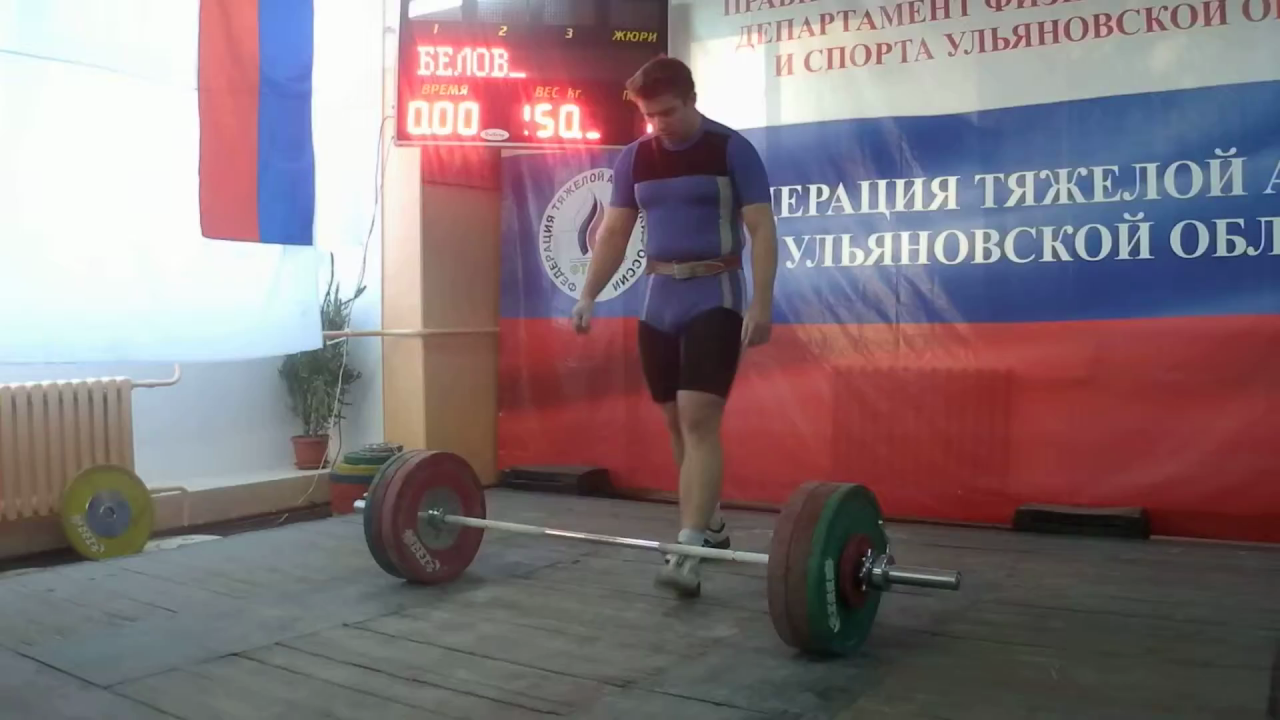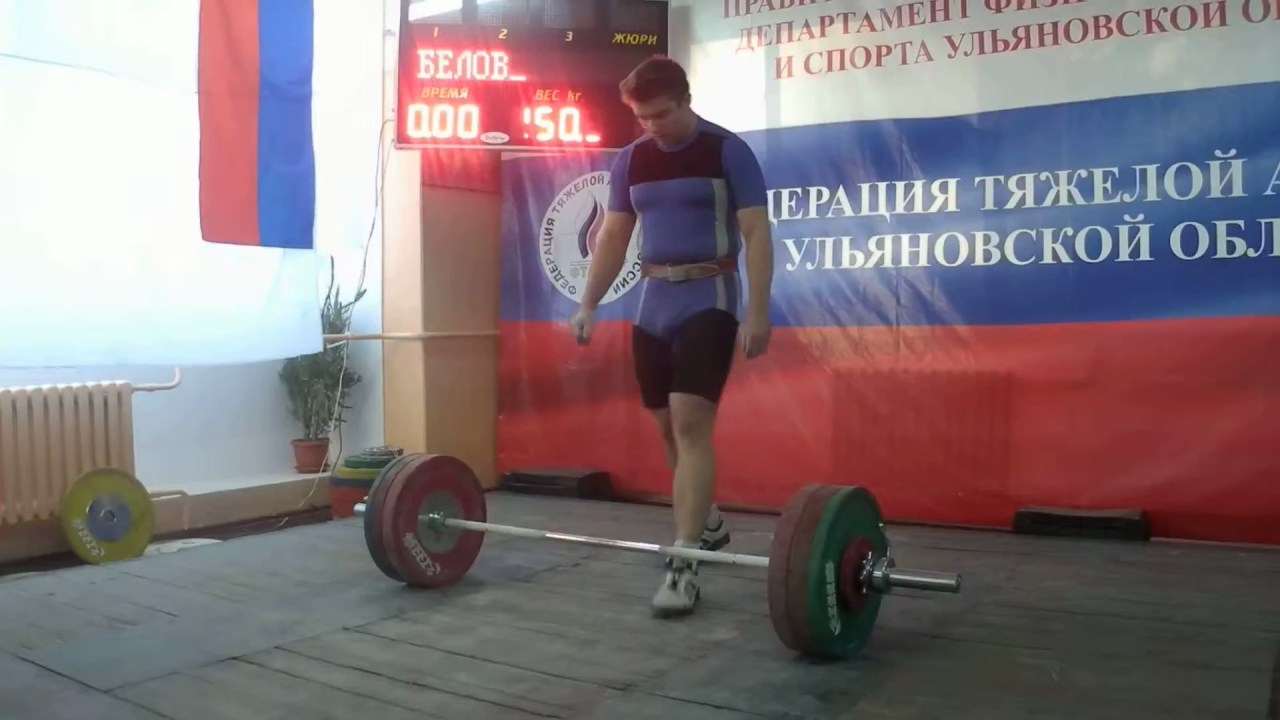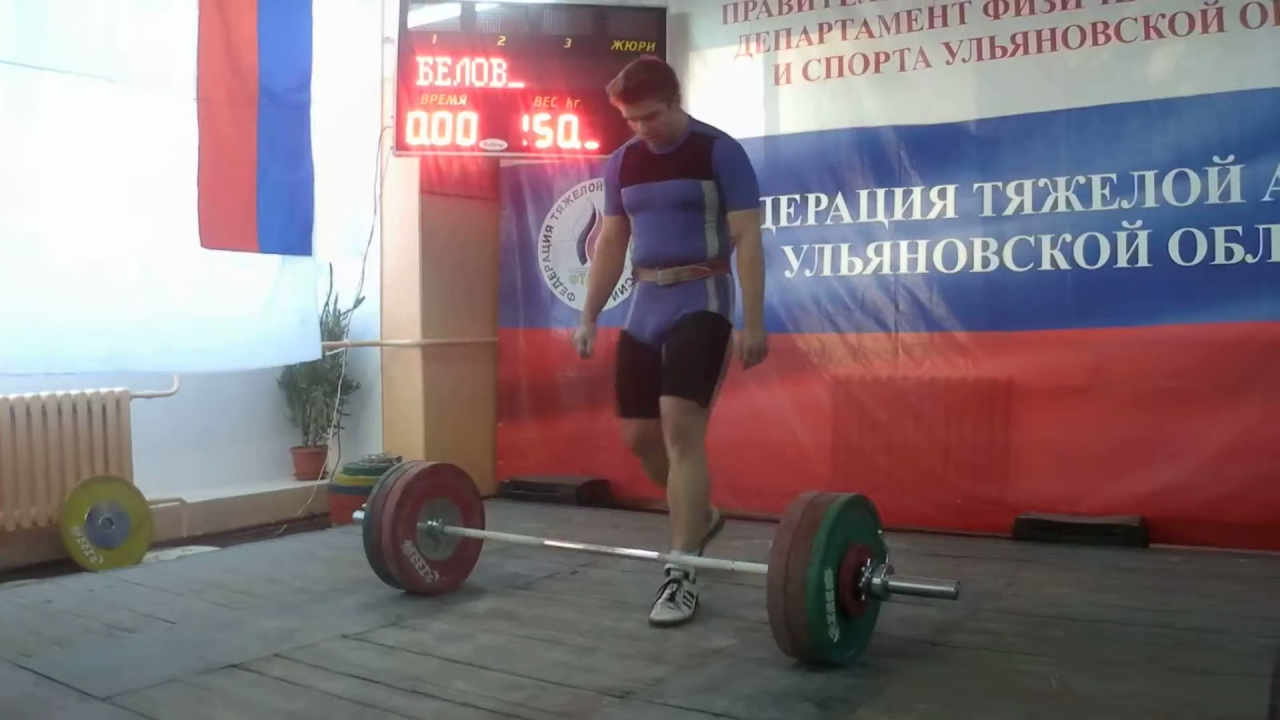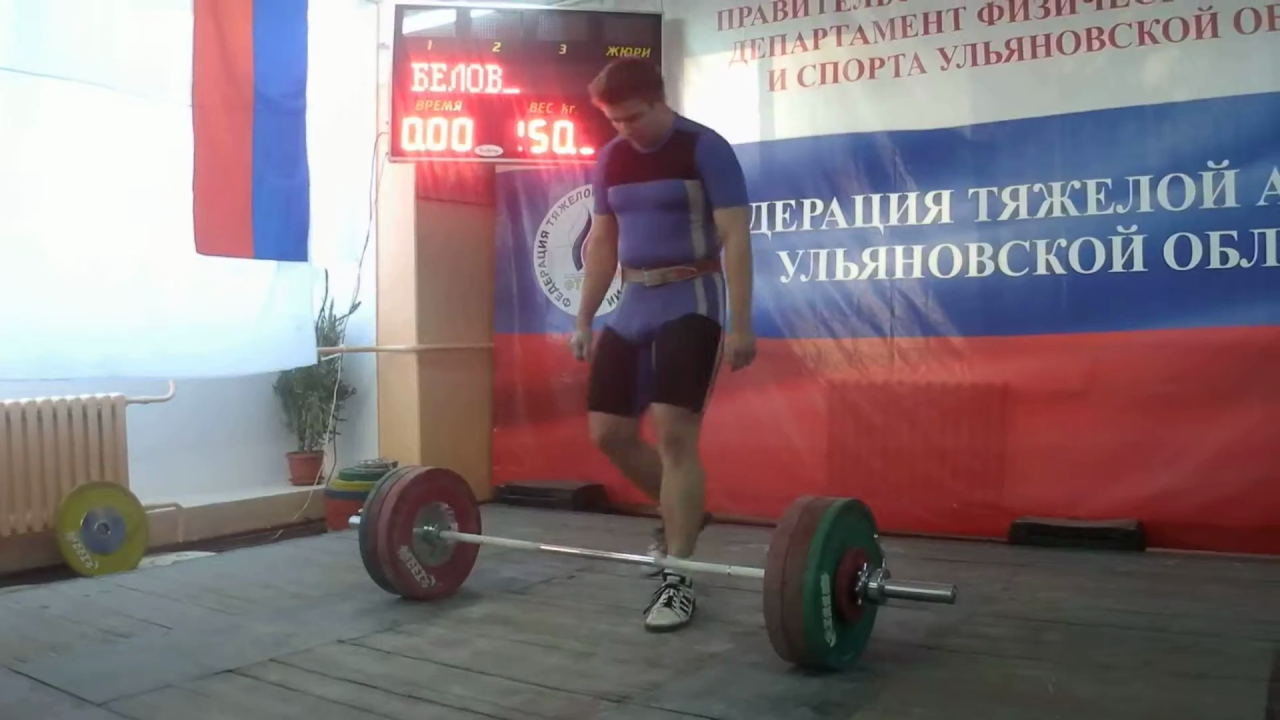
dt=0.1s
person 1, frame 1
left shoulder: (732, 150)
right shoulder: (634, 159)
left elbow: (761, 230)
right elbow: (614, 231)
left wrist: (761, 302)
right wrist: (587, 295)
left hip: (714, 295)
right hip: (658, 297)
left knee: (699, 416)
right knee: (676, 421)
left ankle: (687, 551)
right ankle: (710, 524)
person 1, frame 2
left shoulder: (728, 151)
right shoulder: (631, 161)
left elbow: (757, 235)
right elbow: (613, 237)
left wrist: (758, 312)
right wrist: (587, 305)
left hip: (709, 298)
right hip: (653, 300)
left knee: (691, 421)
right knee: (669, 426)
left ankle: (682, 564)
right ankle: (709, 521)
person 1, frame 3
left shoulder: (719, 152)
right shoulder: (623, 162)
left elbow: (748, 239)
right elbow: (610, 244)
left wrist: (753, 322)
right wrist: (589, 316)
left hip: (701, 301)
right hip: (644, 304)
left knee: (682, 429)
right knee: (639, 436)
left ankle: (681, 573)
right ankle: (700, 515)
person 1, frame 4
left shoulder: (705, 149)
right shoulder: (611, 160)
left elbow: (735, 238)
right elbow: (602, 243)
left wrist: (740, 323)
right wrist: (583, 319)
left hip: (690, 302)
right hip: (631, 304)
left knee: (674, 434)
right knee: (607, 432)
left ankle: (678, 578)
right ankle: (676, 514)
